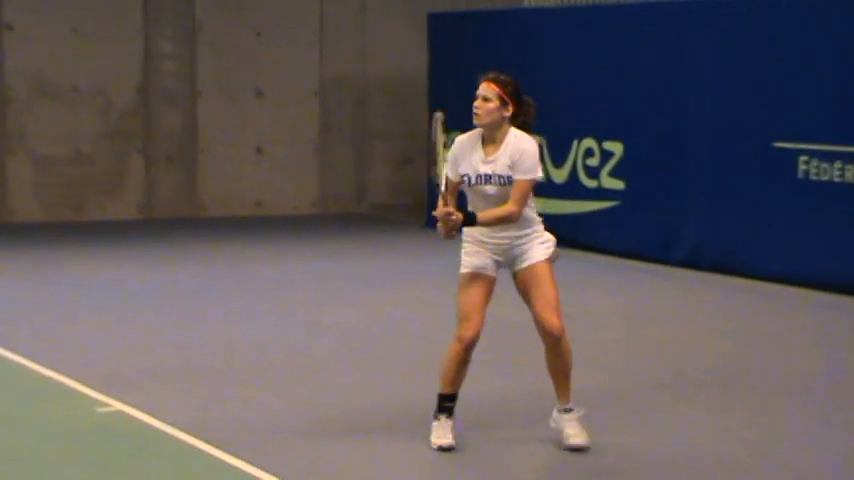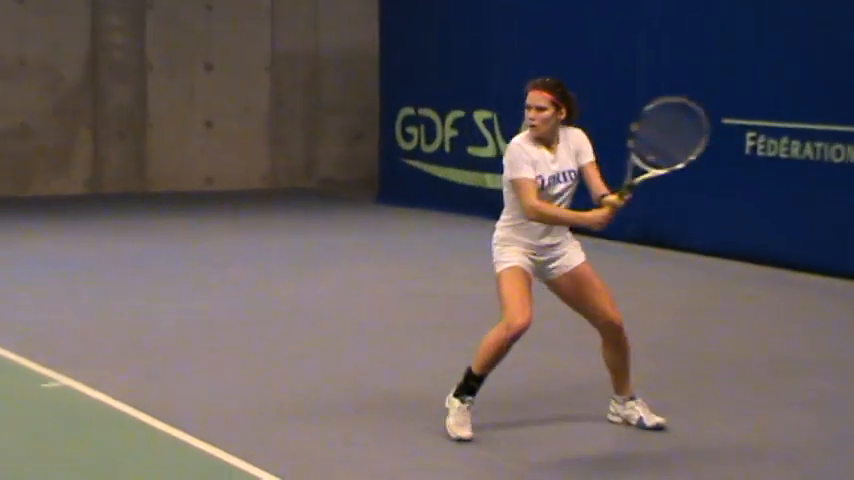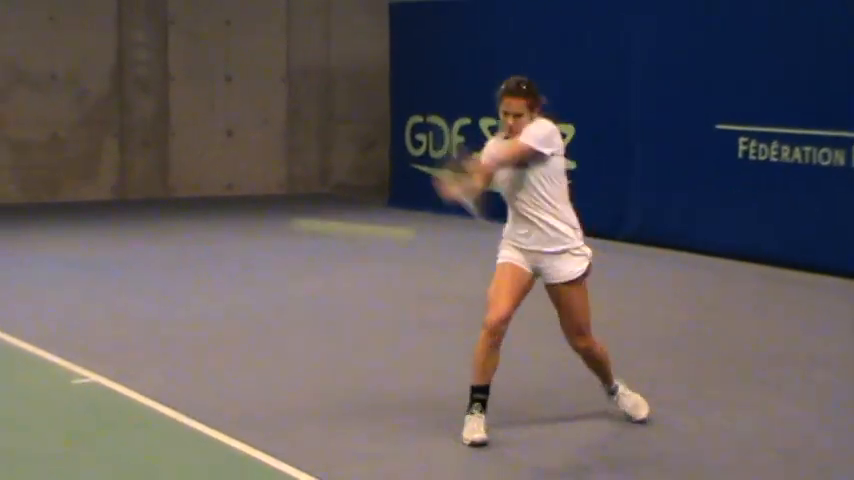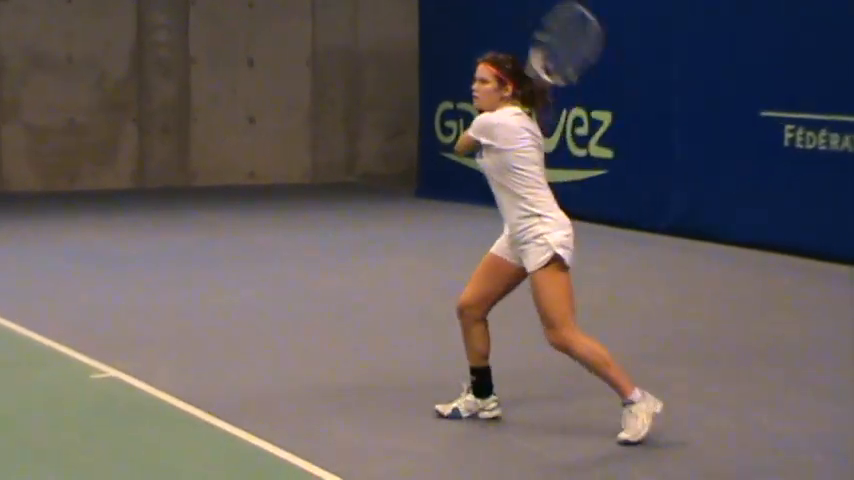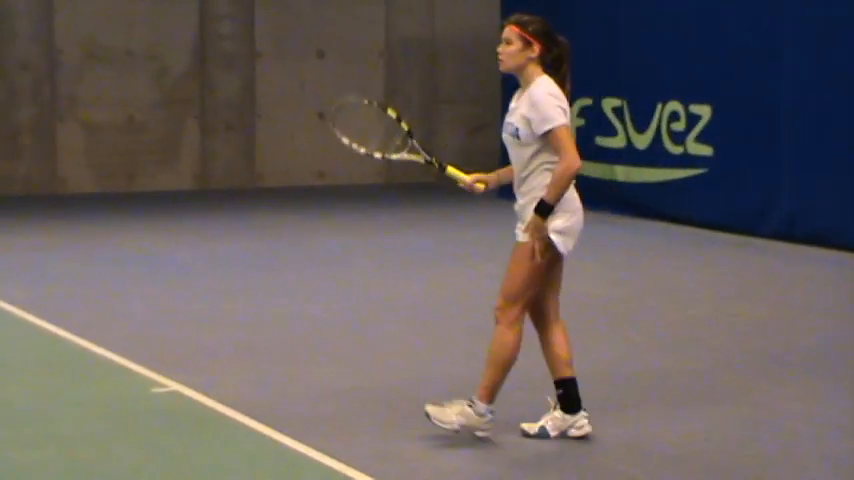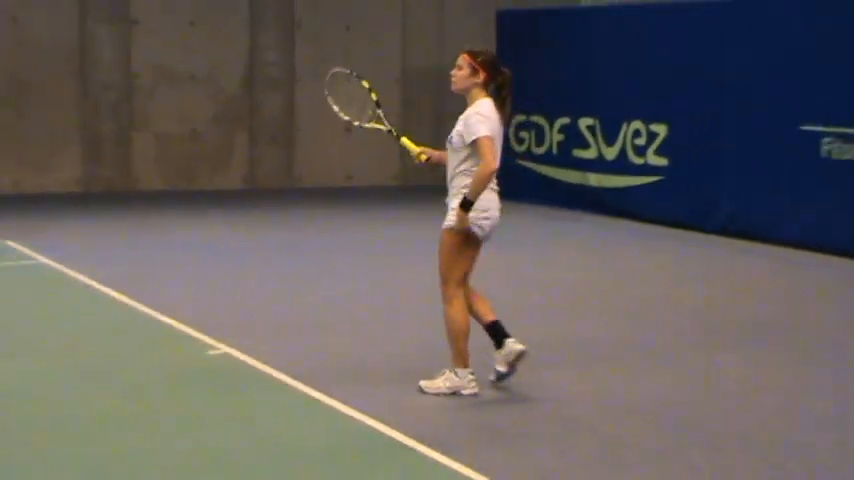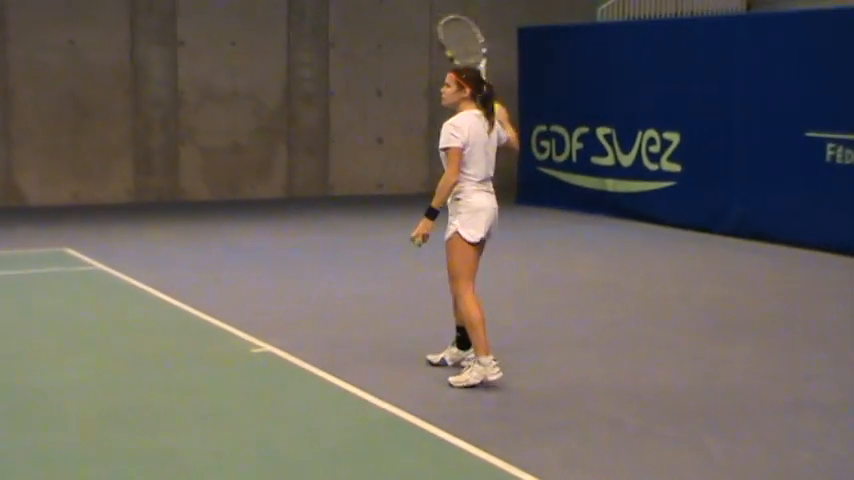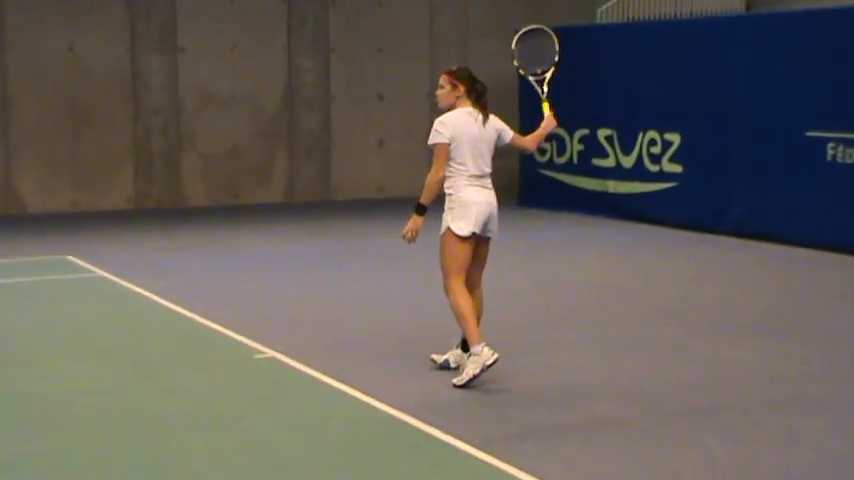
dt=0.5s
person 1, frame 1
left shoulder: (525, 146)
right shoulder: (462, 145)
left elbow: (514, 209)
right elbow: (448, 197)
left wrist: (465, 219)
right wrist: (448, 219)
left hip: (527, 243)
right hip: (480, 247)
left knee: (552, 328)
right knee: (467, 335)
left ankle: (565, 413)
right ankle: (443, 414)
person 1, frame 2
left shoulder: (575, 138)
right shoulder: (520, 148)
left elbow: (597, 185)
right elbow: (532, 208)
left wrist: (610, 199)
right wrist: (587, 219)
left hip: (560, 249)
right hip: (516, 247)
left knee: (612, 323)
right knee: (516, 323)
left ankle: (624, 401)
right ankle: (461, 400)
person 1, frame 3
left shoulder: (546, 131)
right shoulder: (495, 145)
left elbow: (503, 156)
right elbow: (480, 172)
left wrist: (466, 182)
right wrist: (463, 184)
left hip: (562, 248)
right hip: (519, 247)
left knee: (582, 341)
right knee: (494, 321)
left ankle: (614, 389)
right ankle: (476, 411)
person 1, frame 4
left shoulder: (492, 124)
right shoulder: (519, 121)
left elbow: (464, 146)
left hip: (542, 235)
right hip: (518, 235)
left knee: (561, 335)
right knee: (469, 307)
left ankle: (636, 401)
right ankle: (481, 397)
person 1, frame 5
left shoulder: (543, 95)
right shoulder: (525, 95)
left elbow: (570, 163)
left wrist: (541, 213)
right wrist: (490, 178)
left hip: (549, 216)
right hip: (539, 214)
left knee: (508, 313)
right knee: (545, 315)
person 1, frame 6
left shoulder: (477, 113)
right shoulder: (488, 110)
left elbow: (489, 166)
left wrist: (464, 207)
right wrist: (439, 155)
left hip: (471, 209)
right hip: (478, 207)
left knee: (452, 290)
right knee: (461, 287)
left ankle: (460, 374)
right ankle: (504, 344)
person 1, frame 7
left shoulder: (455, 125)
right shoulder: (490, 122)
left elbow: (451, 177)
right elbow: (515, 144)
left wrist: (429, 217)
right wrist: (505, 119)
left hip: (467, 207)
right hip: (486, 203)
left knee: (463, 288)
right knee: (459, 282)
left ankle: (485, 362)
right ankle: (462, 348)
person 1, frame 8
left shoulder: (445, 122)
right shoulder: (490, 121)
left elbow: (438, 174)
right elbow: (529, 144)
left wrist: (418, 213)
right wrist: (546, 127)
left hip: (463, 203)
right hip: (487, 202)
left knee: (454, 283)
right knee: (472, 283)
left ankle: (479, 350)
right ankle: (465, 350)
